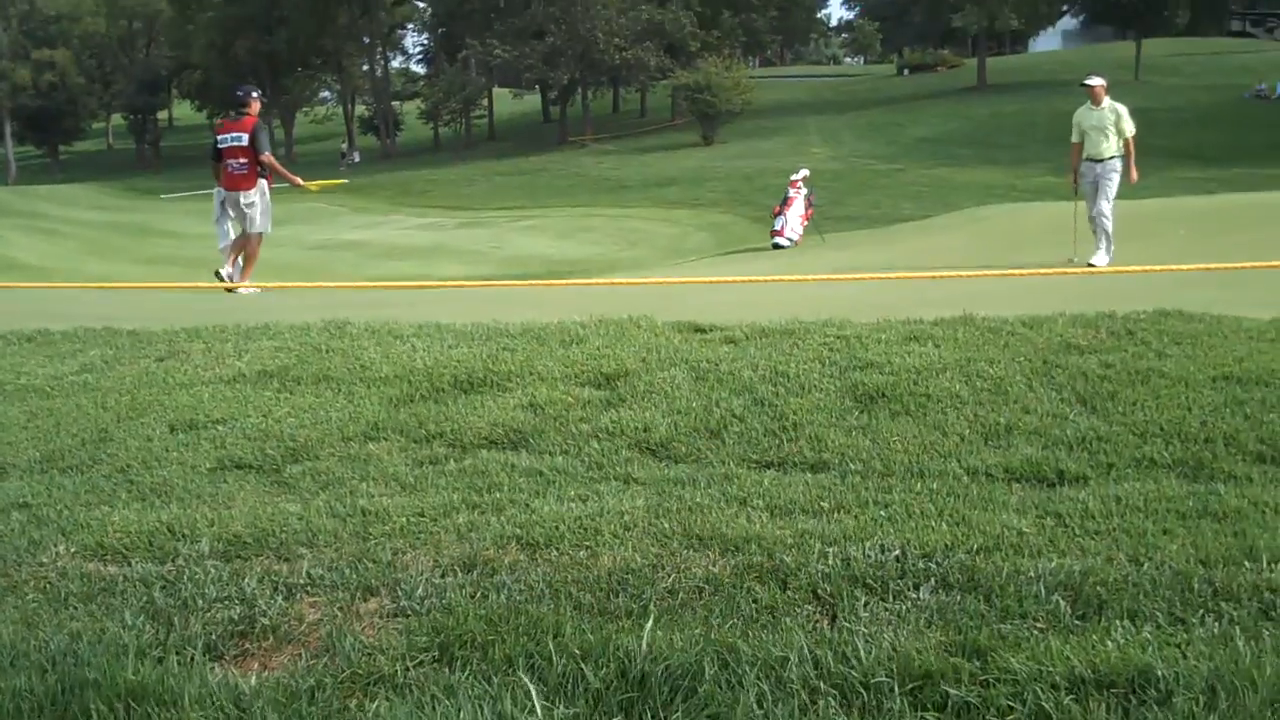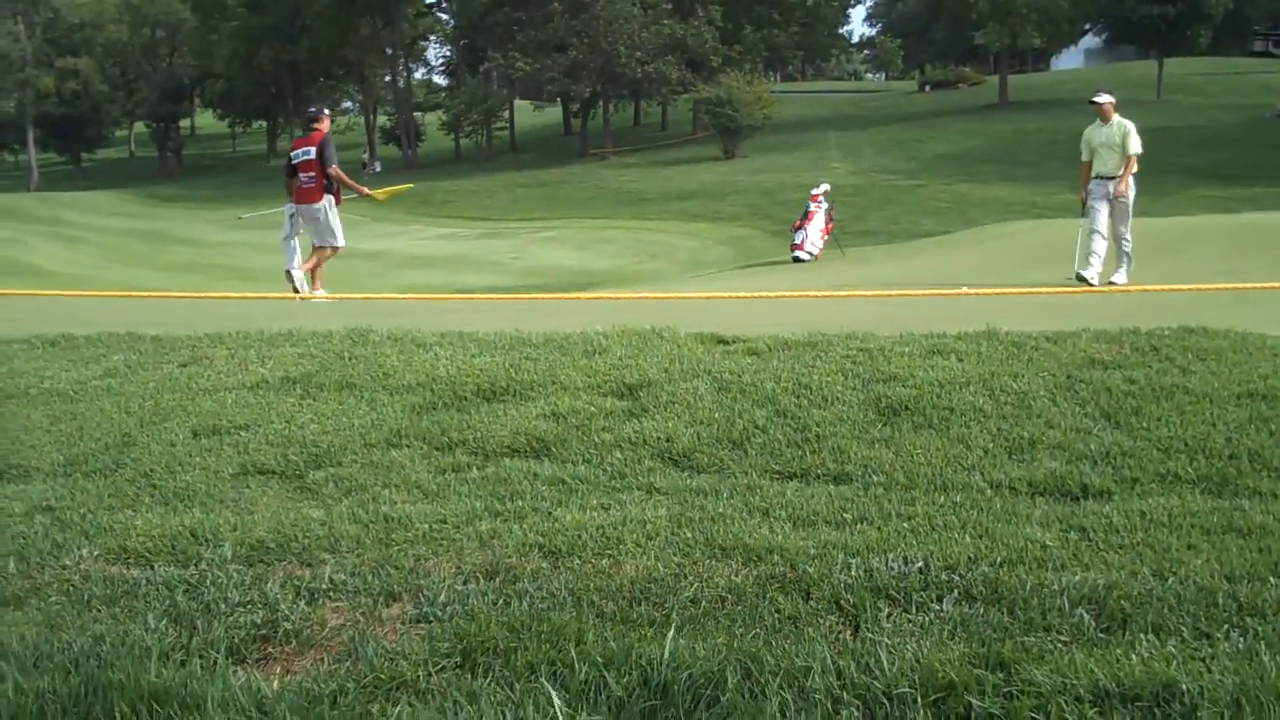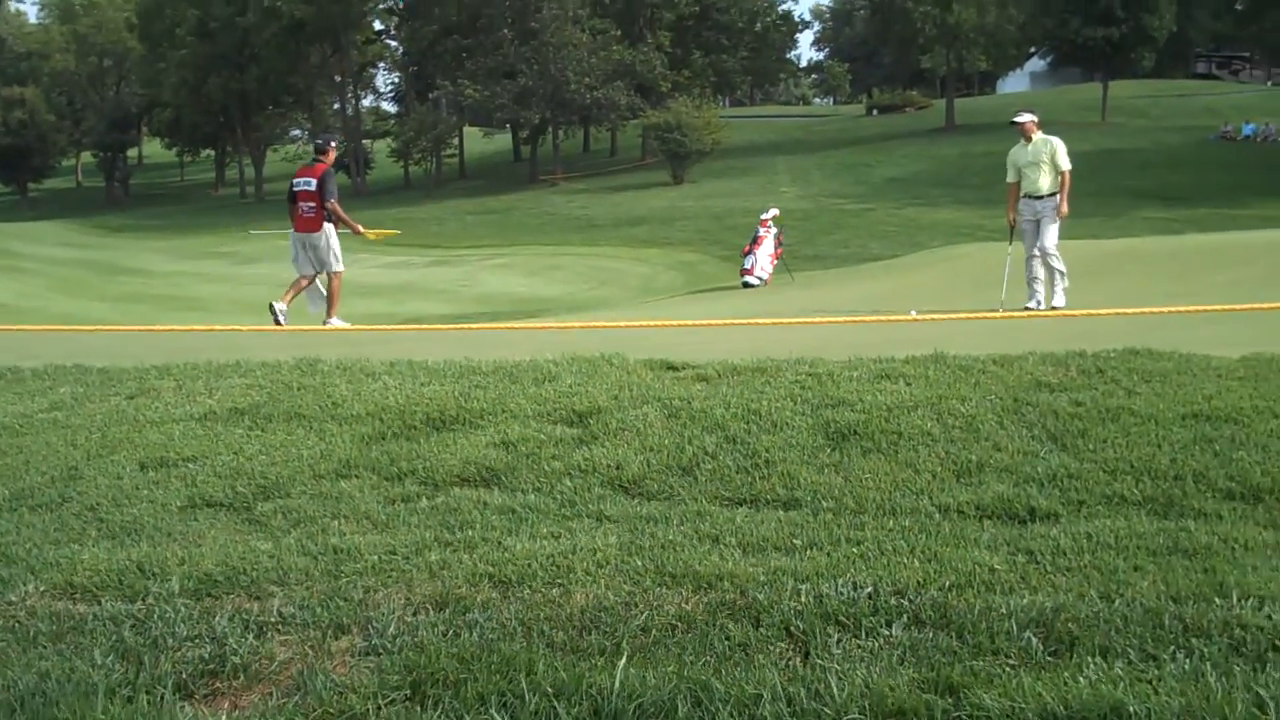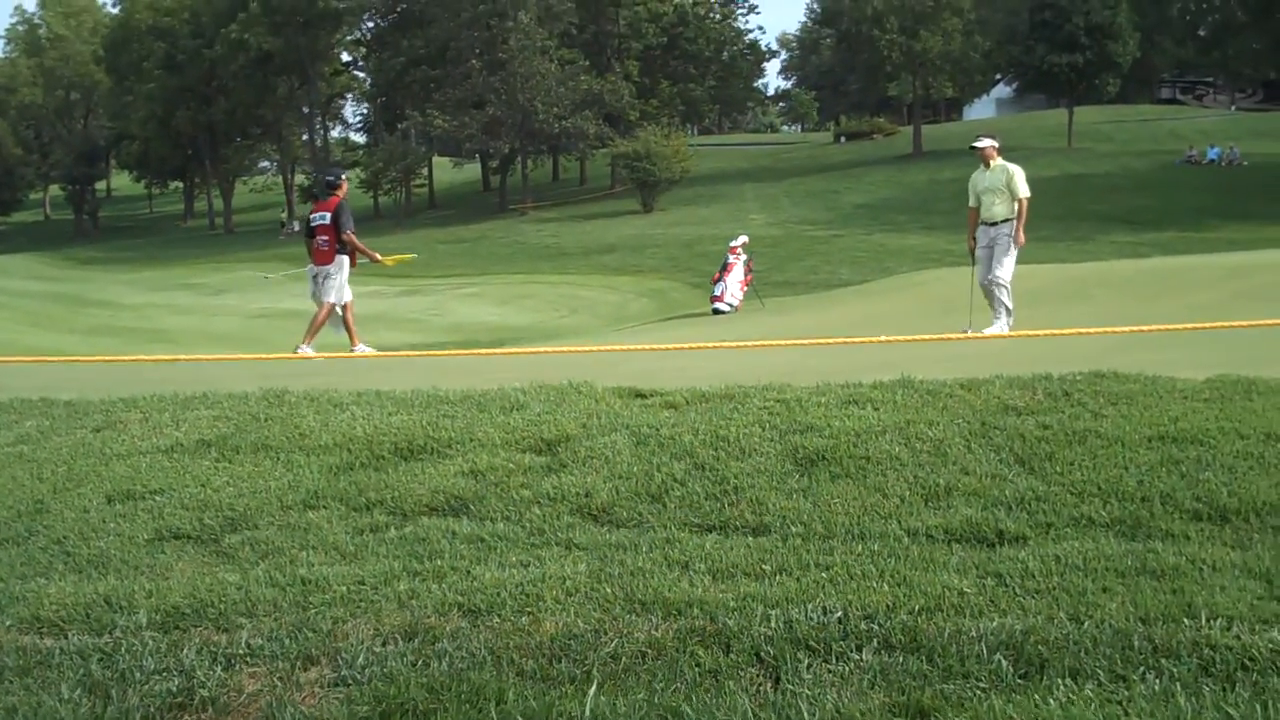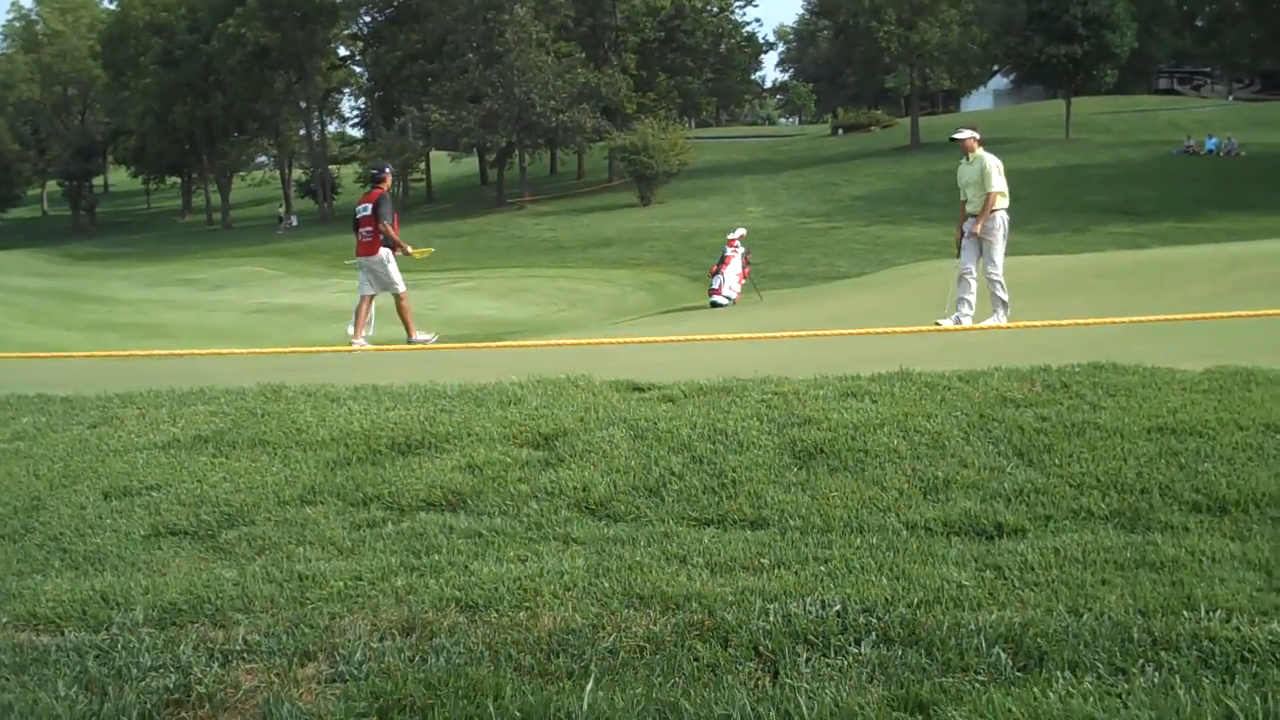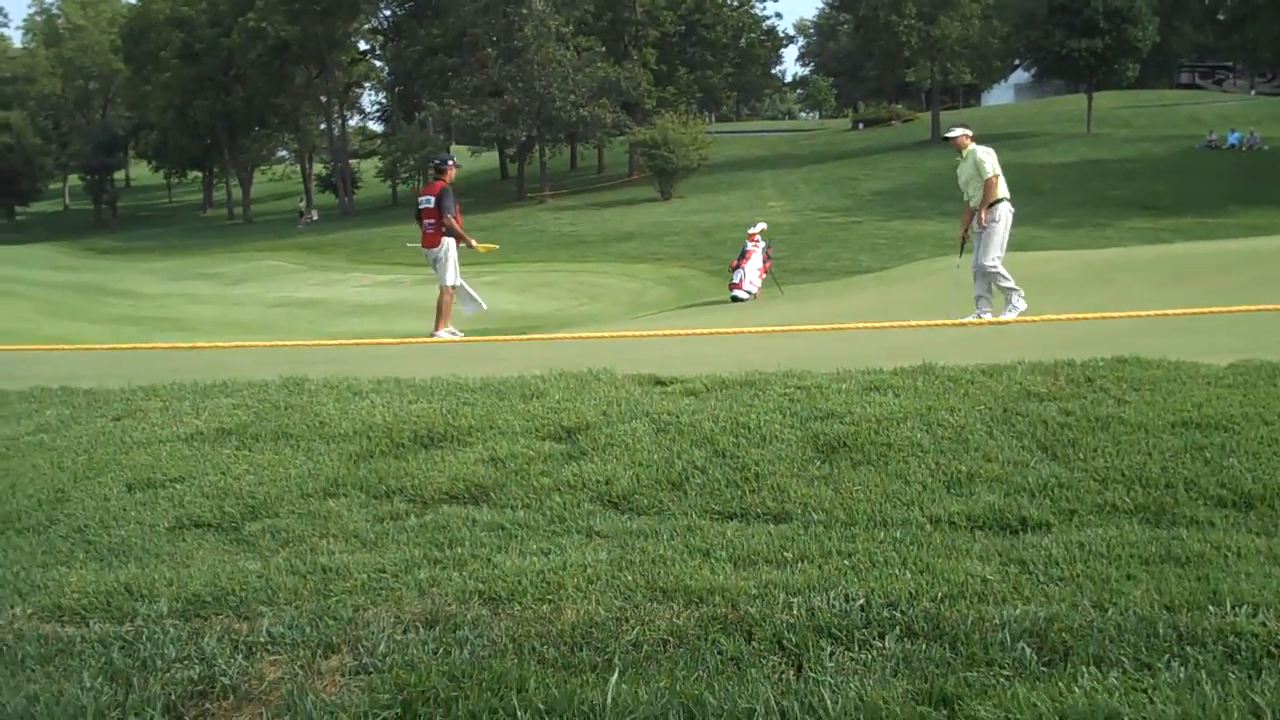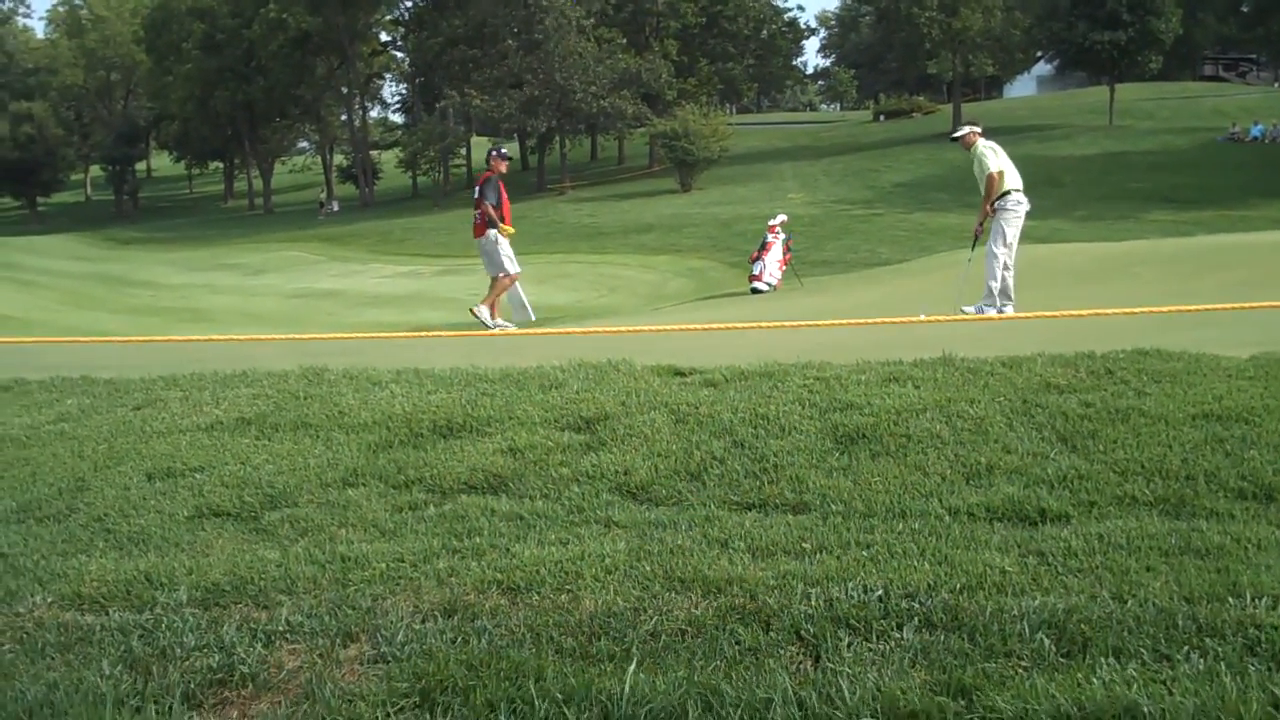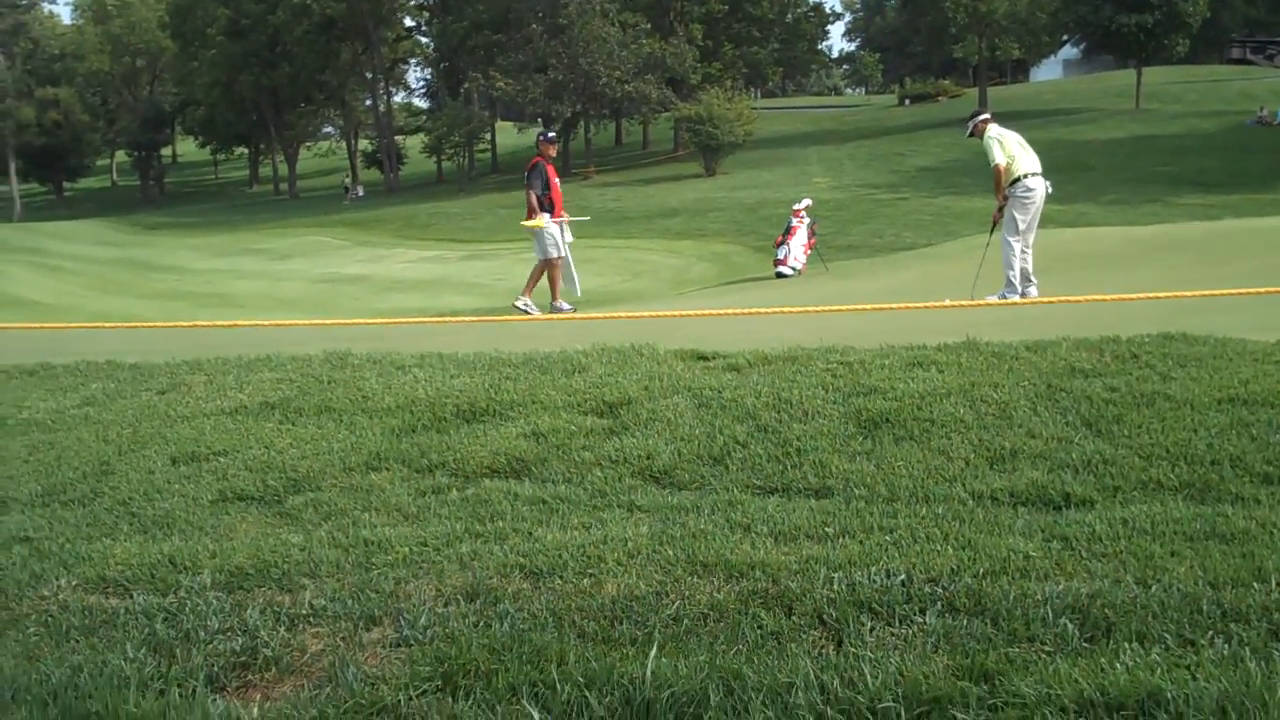
dt=0.5s
person 1, frame 1
left shoulder: (1117, 110)
right shoulder: (1080, 114)
left elbow: (1128, 140)
right elbow: (1077, 144)
left wrist: (1132, 167)
right wrist: (1073, 170)
left hip: (1110, 164)
right hip: (1088, 165)
left knee: (1103, 210)
right knee: (1093, 213)
left ankle: (1102, 254)
right ankle: (1106, 249)
person 1, frame 2
left shoulder: (1126, 127)
right shoulder: (1090, 132)
left elbow: (1132, 157)
left wrist: (1123, 182)
right wrist: (1083, 188)
left hip: (1121, 183)
right hip: (1098, 184)
left knee: (1121, 232)
right knee: (1097, 229)
left ankle: (1122, 271)
right ankle: (1091, 273)
person 1, frame 3
left shoulder: (1052, 143)
right shoulder: (1014, 152)
left elbow: (1065, 173)
right elbow: (1013, 183)
left wrist: (1063, 201)
right wrist: (1010, 210)
left hip: (1050, 202)
right hip: (1027, 204)
left knee: (1047, 246)
right knee: (1031, 252)
left ankle: (1059, 289)
right ankle: (1036, 297)
person 1, frame 4
left shoulder: (1010, 170)
right shoulder: (975, 177)
left elbow: (1022, 201)
right elbow: (973, 208)
left wrist: (1020, 230)
right wrist: (970, 235)
left hip: (1006, 229)
right hip: (984, 230)
left knee: (1000, 276)
right knee: (984, 279)
left ankle: (1002, 323)
right ankle: (1000, 314)
person 1, frame 5
left shoulder: (988, 162)
right shoulder: (962, 168)
left elbow: (992, 195)
left wrist: (979, 223)
right wrist: (959, 228)
left hip: (992, 219)
right hip: (971, 221)
left knee: (992, 271)
right knee: (966, 270)
left ankle: (1000, 314)
right ankle: (962, 315)
person 1, frame 6
left shoulder: (980, 153)
right shoulder: (961, 167)
left elbow: (992, 180)
left wrist: (981, 210)
right wrist: (965, 227)
left hip: (997, 212)
right hip: (981, 217)
left knee: (989, 263)
right knee: (978, 266)
left ankle: (1016, 299)
right ankle: (984, 312)
person 1, frame 7
left shoulder: (984, 148)
right shoulder: (978, 157)
left elbow: (993, 176)
right elbow: (987, 194)
left wrist: (986, 204)
right wrist: (980, 221)
left hip: (1010, 203)
right hip: (1003, 205)
left knee: (995, 253)
right knee: (1003, 256)
left ankle: (989, 305)
right ankle: (1005, 305)
person 1, frame 8
left shoulder: (990, 136)
right shoulder: (1006, 133)
left elbow: (999, 168)
left wrist: (998, 194)
right wrist: (1002, 206)
left hip: (1024, 188)
right hip: (1037, 185)
left knee: (1011, 240)
right knee: (1023, 241)
left ankle: (1011, 292)
right ankle: (1028, 286)
person 2, frame 1
left shoulder: (222, 127)
right shoulder: (256, 125)
left elbow: (216, 161)
right elbow: (264, 158)
left wrist: (220, 183)
right wrist: (290, 178)
left hip: (230, 189)
right hip: (252, 187)
left knee: (246, 234)
right knee: (255, 235)
left ankle: (227, 267)
right ankle: (243, 282)
person 2, frame 2
left shoulder: (296, 144)
right shoulder: (324, 139)
left elbow: (289, 178)
right elbow: (332, 170)
left wrist: (293, 199)
right wrist: (357, 188)
left hip: (303, 202)
right hip: (322, 200)
left knee: (318, 245)
right knee: (332, 246)
left ankle: (317, 291)
right ankle: (298, 271)
person 2, frame 3
left shoulder: (299, 173)
right shoulder: (326, 172)
left elbow: (291, 204)
right elbow: (330, 204)
left wrist: (297, 224)
right wrist: (351, 225)
left hip: (301, 231)
right hip: (321, 229)
left knee: (308, 275)
right knee: (335, 273)
left ankle: (281, 304)
right ankle: (331, 319)
person 2, frame 4
left shoulder: (315, 208)
right shoulder: (340, 205)
left elbow: (309, 239)
right elbow: (346, 236)
left wrist: (315, 260)
right wrist: (369, 254)
left hip: (321, 263)
right hip: (337, 262)
left knee: (347, 304)
right knee: (327, 306)
left ankle: (356, 346)
right ankle: (304, 345)
person 2, frame 5
left shoulder: (362, 200)
right shoulder: (382, 196)
left elbow: (356, 230)
right elbow: (383, 226)
right wrist: (403, 246)
left hip: (363, 255)
right hip: (380, 253)
left knee: (366, 297)
right knee: (401, 294)
left ankle: (357, 339)
right ankle: (413, 336)
person 2, frame 6
left shoulder: (424, 190)
right shoulder: (444, 189)
left elbow: (419, 219)
right elbow: (447, 219)
right wrist: (467, 239)
left hip: (428, 244)
right hip: (444, 243)
left knee: (448, 286)
right knee: (447, 288)
left ankle: (444, 327)
right ankle: (438, 331)
person 2, frame 7
left shoulder: (488, 180)
right shoulder: (491, 179)
right elbow: (485, 205)
left wrist: (499, 228)
right wrist: (499, 225)
left hip: (484, 235)
right hip: (492, 234)
left knee: (497, 277)
right knee: (511, 275)
left ankle: (494, 319)
right ankle: (483, 307)
person 2, frame 8
left shoulder: (548, 164)
right shoulder: (538, 165)
right elbow: (530, 192)
left wrist: (560, 210)
right wrist: (537, 213)
left hip: (551, 218)
right hip: (544, 219)
left knee: (545, 260)
right knee: (554, 259)
left ankle: (524, 298)
right ankle: (556, 301)
